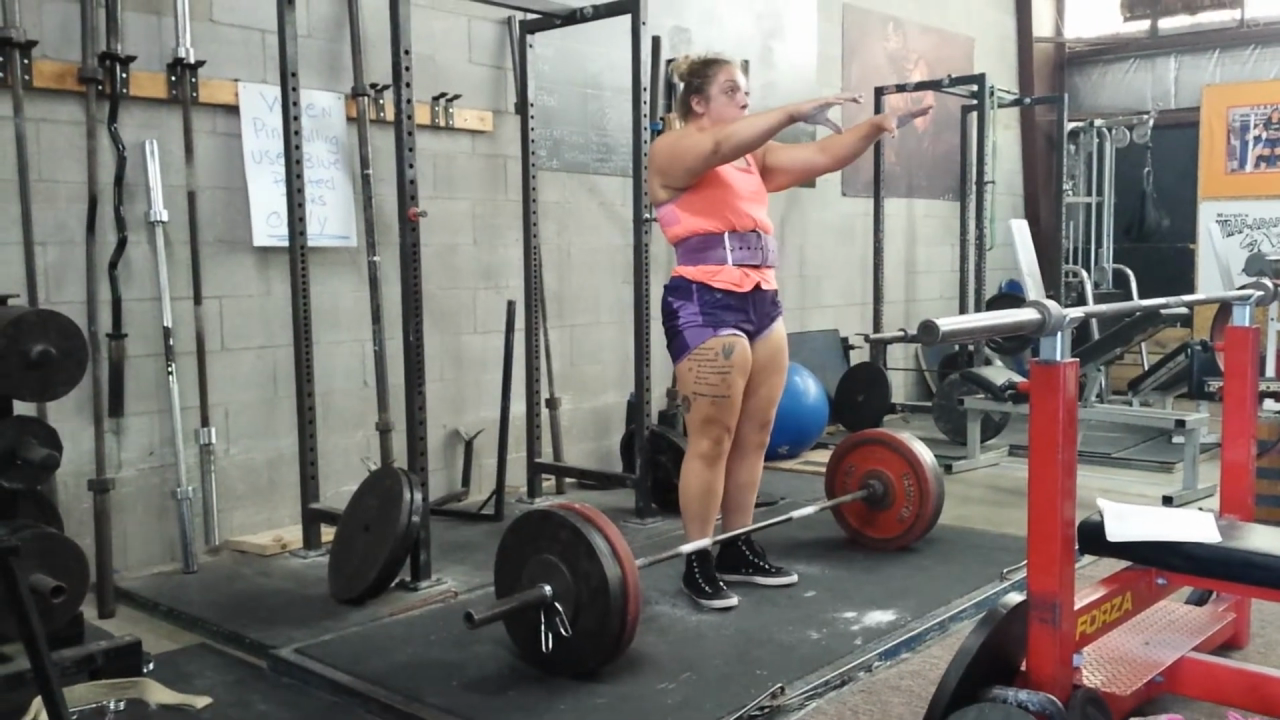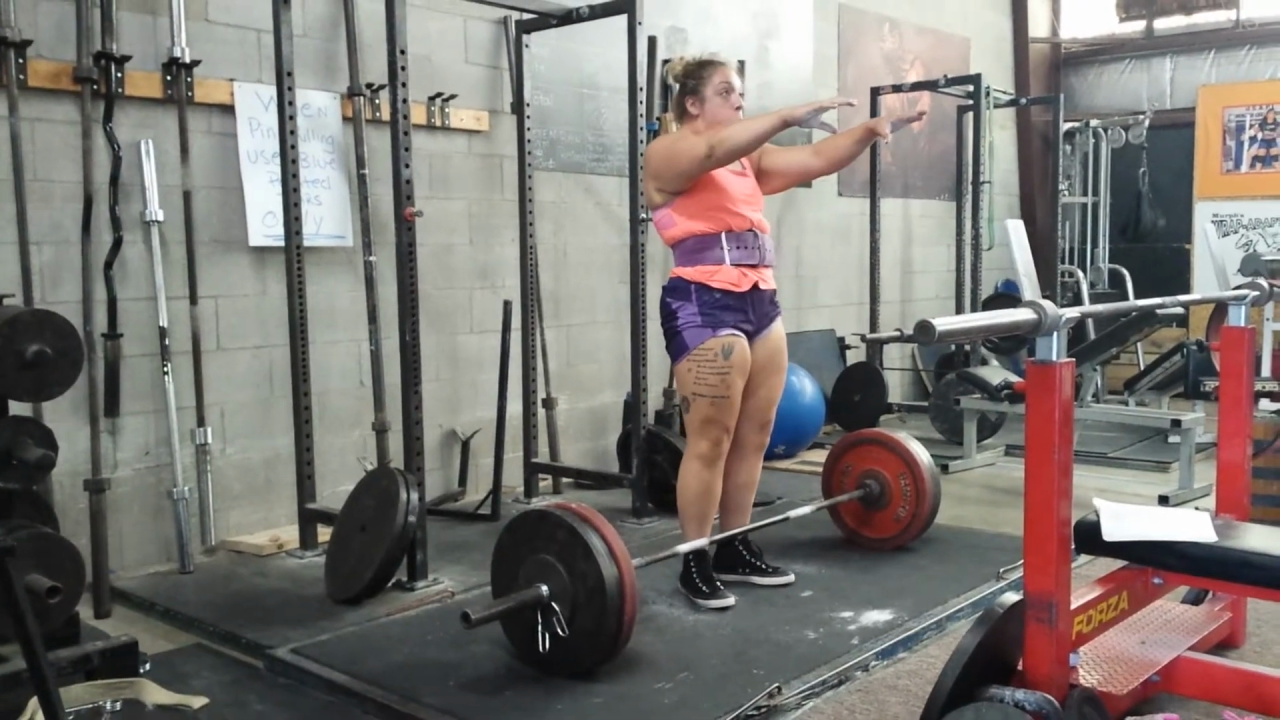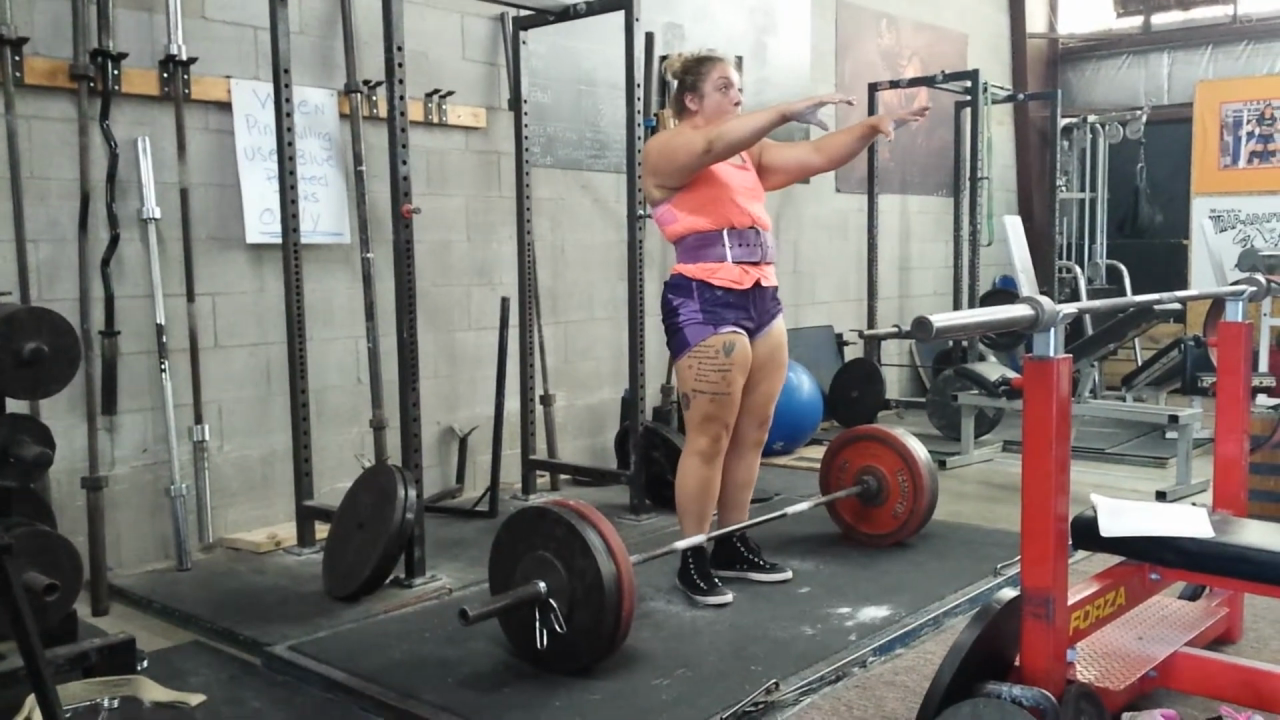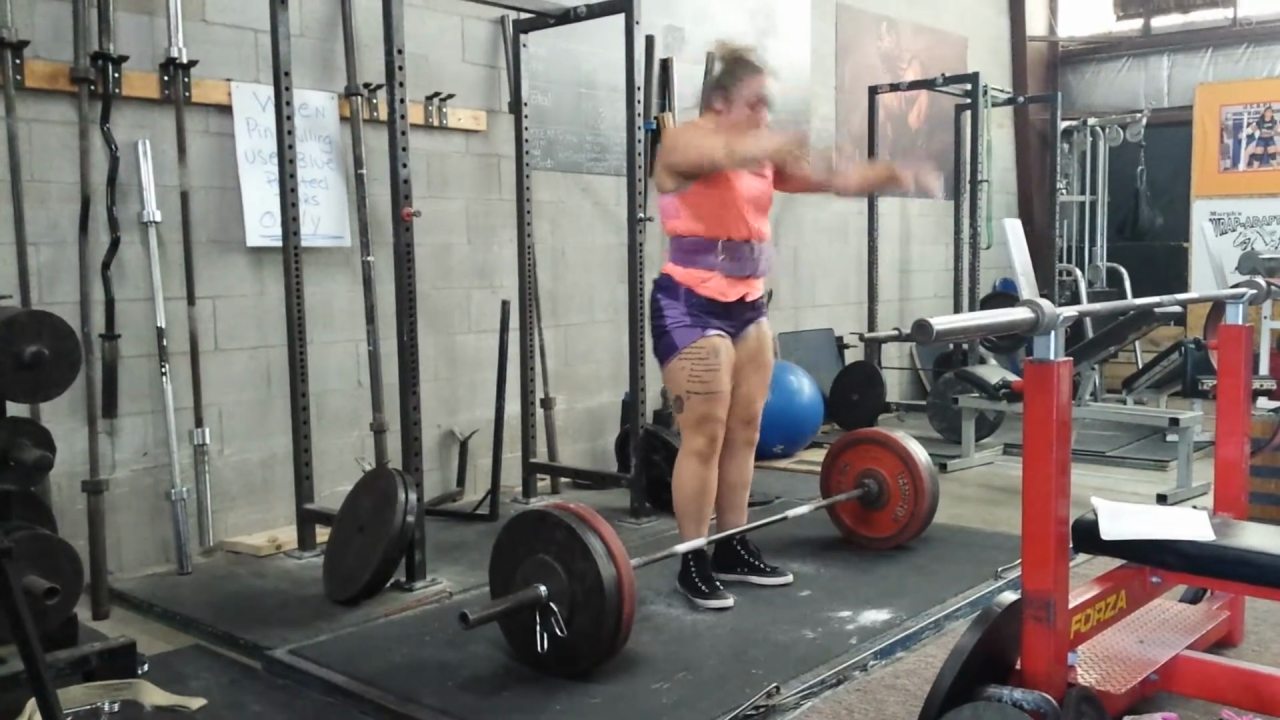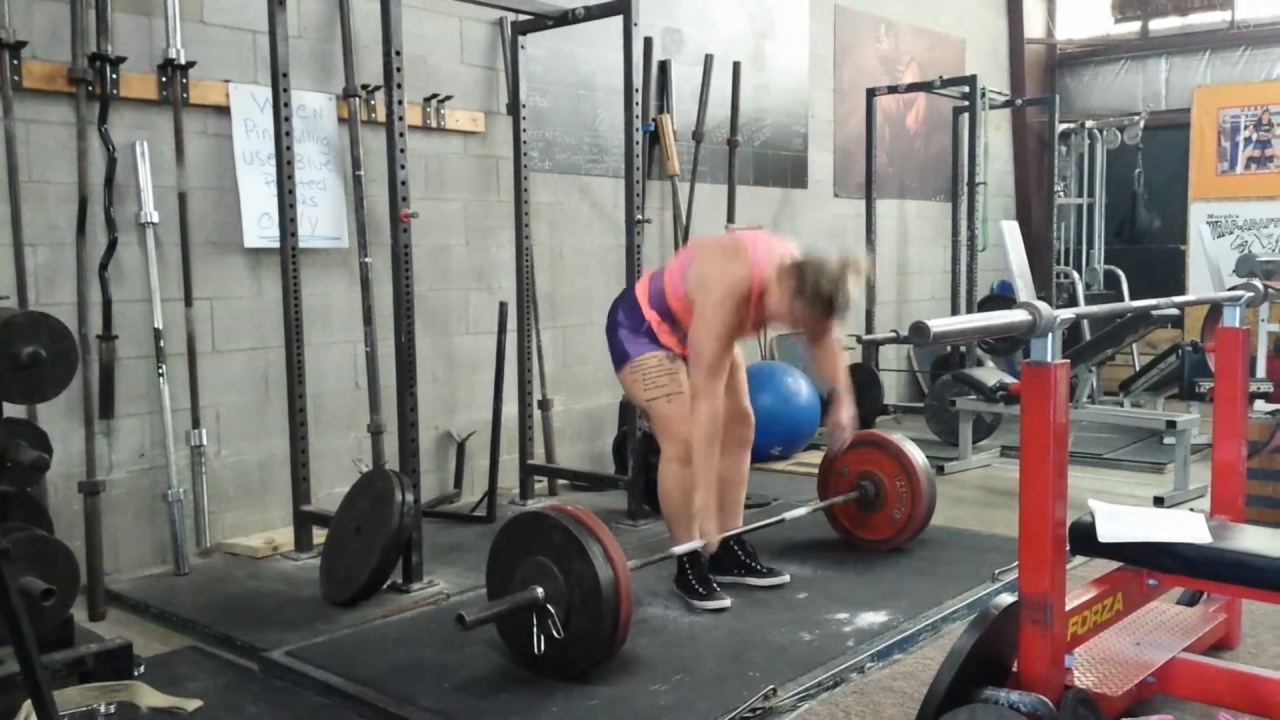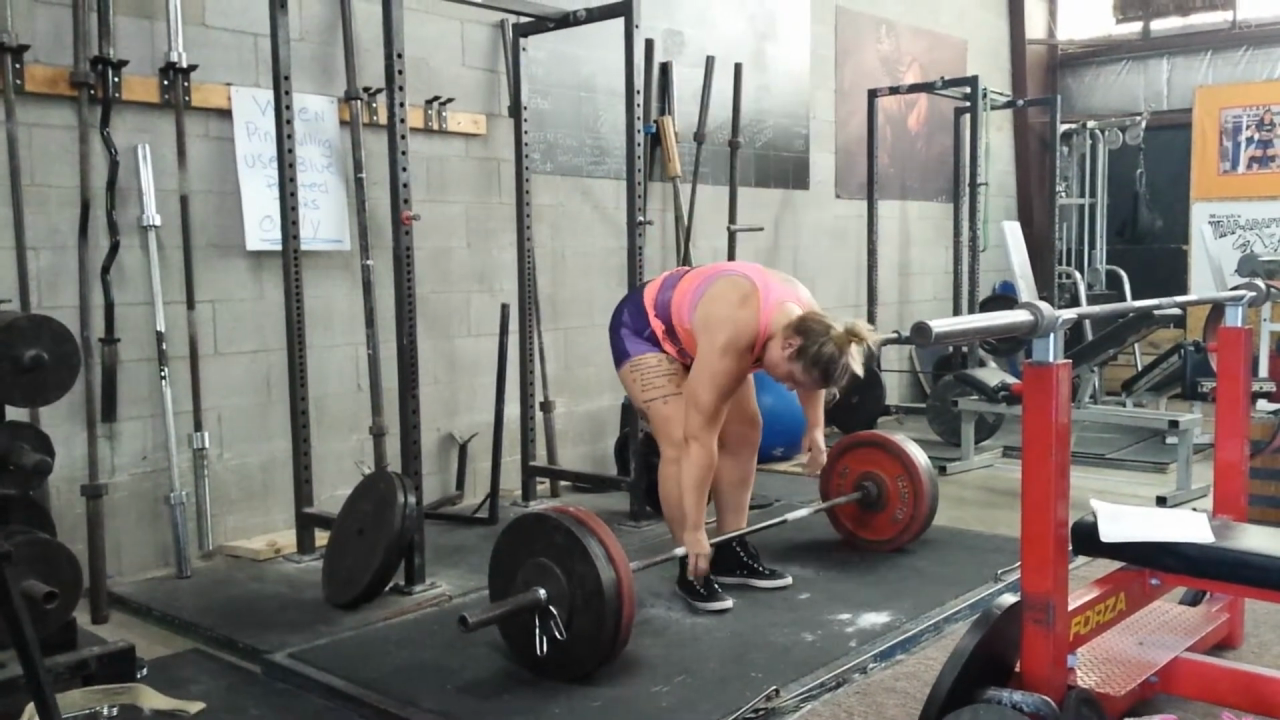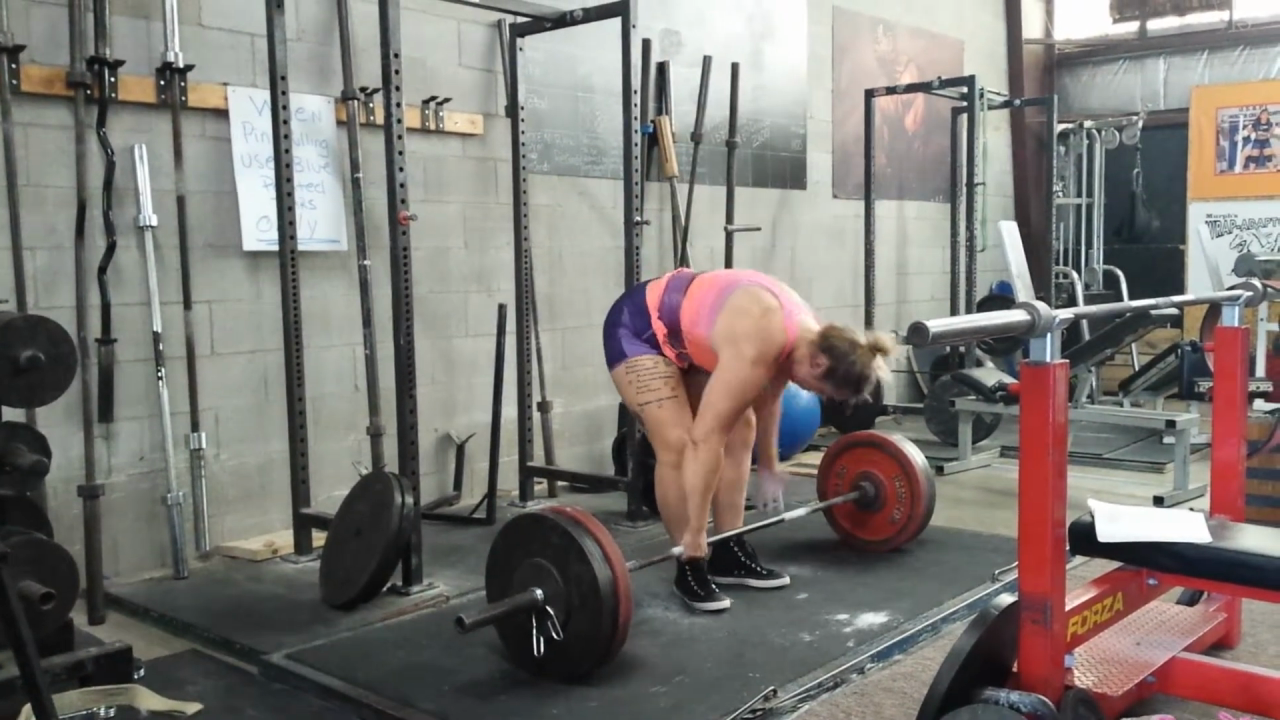
dt=0.3s
person 1, frame 1
left shoulder: (752, 156)
right shoulder: (671, 150)
left elbow: (821, 156)
right elbow: (722, 145)
left wrist: (874, 127)
right wrist: (795, 111)
left hip: (762, 301)
right hip: (705, 304)
left knee: (754, 435)
right knee: (711, 439)
left ankle: (739, 549)
right ankle: (697, 563)
person 1, frame 2
left shoulder: (747, 159)
right shoulder: (666, 153)
left elbow: (816, 161)
right elbow: (715, 151)
left wrist: (870, 130)
right wrist: (789, 116)
left hip: (760, 302)
right hip: (705, 305)
left knee: (753, 436)
right knee: (710, 440)
left ankle: (735, 549)
right ankle: (694, 563)
person 1, frame 3
left shoulder: (748, 151)
right shoulder: (665, 150)
left elbow: (816, 157)
right elbow: (714, 144)
left wrist: (871, 127)
right wrist: (788, 110)
left hip: (761, 300)
right hip: (704, 303)
left knee: (751, 434)
right knee: (709, 437)
left ankle: (731, 545)
right ankle: (692, 560)
person 1, frame 4
left shoulder: (767, 158)
right shoulder: (686, 142)
left elbow: (835, 179)
right elbow: (730, 152)
left wrist: (894, 174)
right wrist: (793, 141)
left hip: (746, 306)
right hip: (690, 306)
left knee: (745, 431)
right knee: (703, 436)
left ankle: (733, 545)
right ankle: (695, 561)
person 1, frame 5
left shoulder: (801, 274)
right shoulder: (729, 284)
left elbow: (824, 338)
right elbow: (706, 395)
left wrist: (842, 400)
right wrist: (704, 493)
left hip: (692, 328)
right hip: (643, 329)
left knee: (739, 427)
right knee: (681, 438)
left ankle: (728, 553)
right ankle: (689, 566)
person 1, frame 6
left shoulder: (807, 323)
right shoulder: (732, 334)
left elbow: (811, 373)
right elbow: (699, 438)
left wrist: (815, 427)
right wrist: (694, 532)
left hip: (692, 329)
right hip: (644, 329)
left knee: (745, 431)
right knee: (679, 443)
left ankle: (732, 552)
right ankle: (691, 567)
person 1, frame 7
left shoulder: (806, 335)
right shoulder: (758, 348)
left elbow: (764, 406)
right elbow: (705, 440)
left wrist: (769, 467)
right wrist: (694, 533)
left hip: (685, 333)
right hip: (638, 328)
left knee: (738, 433)
right knee: (677, 445)
left ankle: (729, 552)
right ankle: (690, 565)
